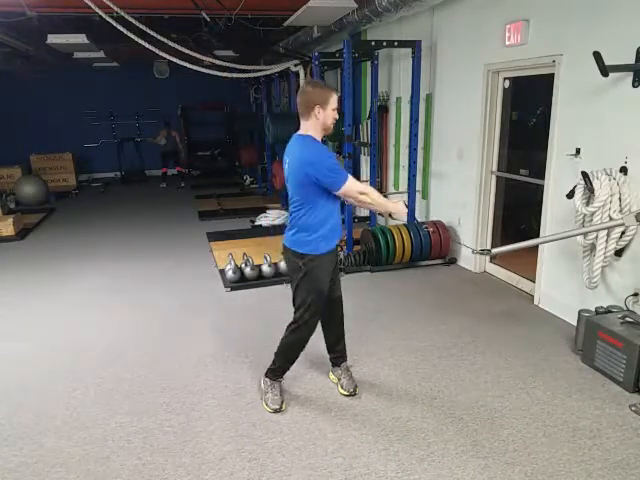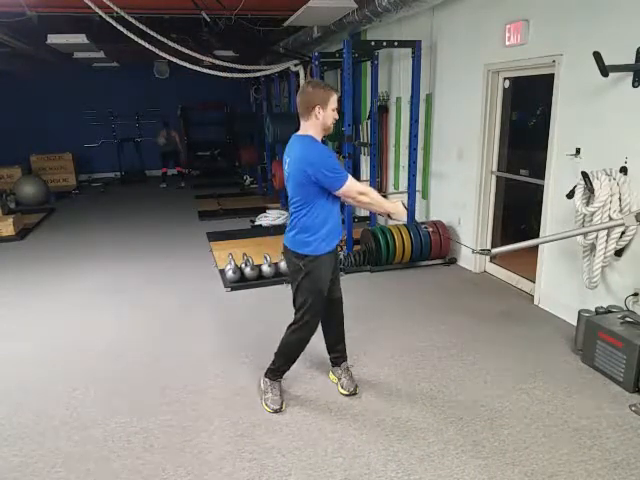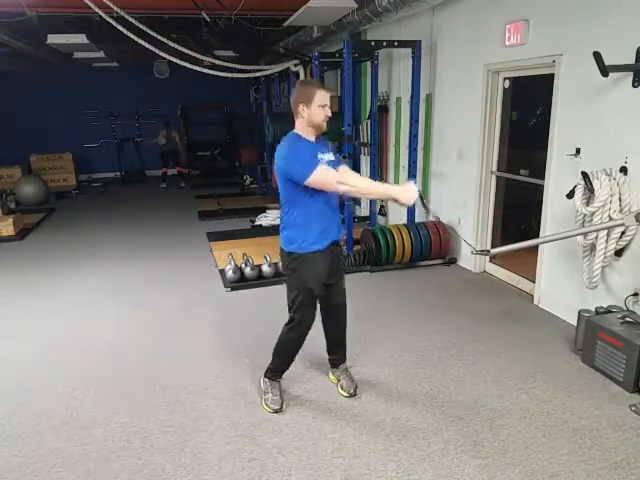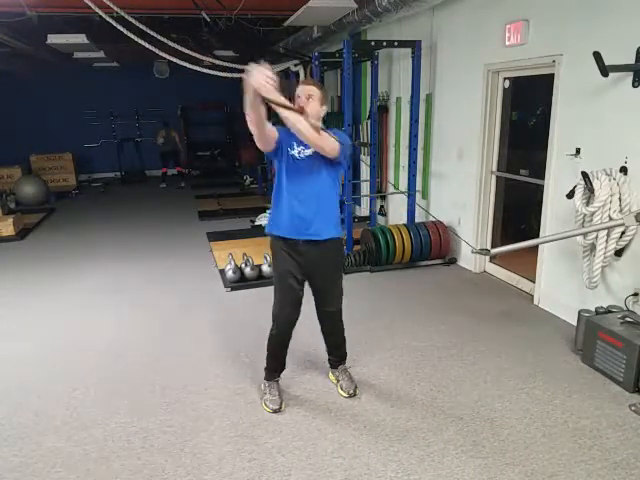
dt=0.4s
person 1, frame 1
left shoulder: (299, 145)
right shoulder: (315, 155)
left elbow: (344, 191)
right elbow: (358, 192)
left wrist: (382, 205)
right wrist: (392, 208)
left hip: (321, 247)
right hip: (309, 253)
left knee: (332, 308)
right knee: (306, 318)
left ankle: (338, 365)
right ankle: (272, 378)
person 1, frame 2
left shoulder: (298, 145)
right shoulder: (316, 154)
left elbow: (341, 192)
right elbow: (358, 192)
left wrist: (380, 207)
right wrist: (392, 209)
left hip: (321, 248)
right hip: (309, 253)
left knee: (333, 308)
right knee: (307, 319)
left ankle: (339, 365)
right ankle: (272, 377)
person 1, frame 3
left shoulder: (323, 146)
right shoulder: (290, 151)
left elbow: (352, 177)
right elbow: (339, 184)
left wrist: (392, 190)
right wrist: (394, 192)
left hip: (330, 245)
right hip: (302, 252)
left knee: (336, 310)
right knee: (301, 319)
left ankle: (338, 366)
right ankle: (271, 378)
person 1, frame 4
left shoulder: (335, 141)
right shoulder: (282, 139)
left elbow: (323, 144)
right elbow: (258, 128)
left wrist: (281, 105)
right wrist: (253, 91)
left hip: (326, 243)
right hip: (286, 243)
left knee: (331, 311)
right knee: (284, 317)
left ankle: (339, 366)
right ankle: (271, 378)
